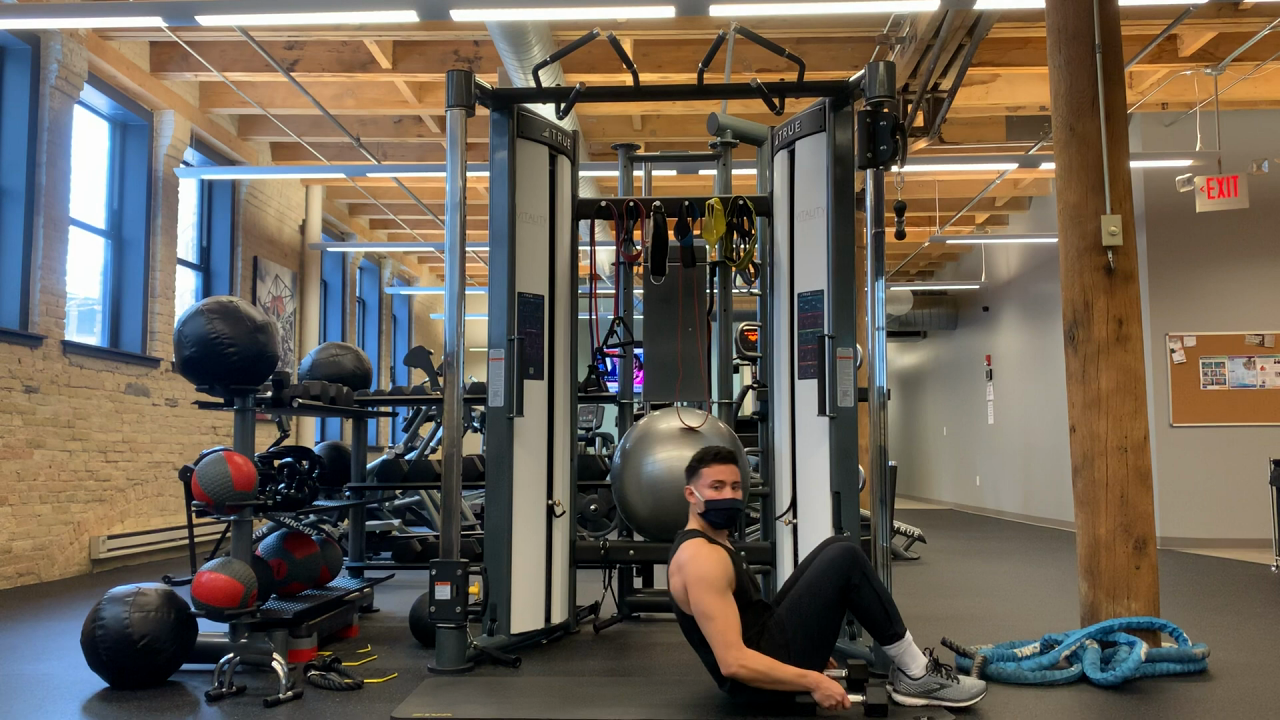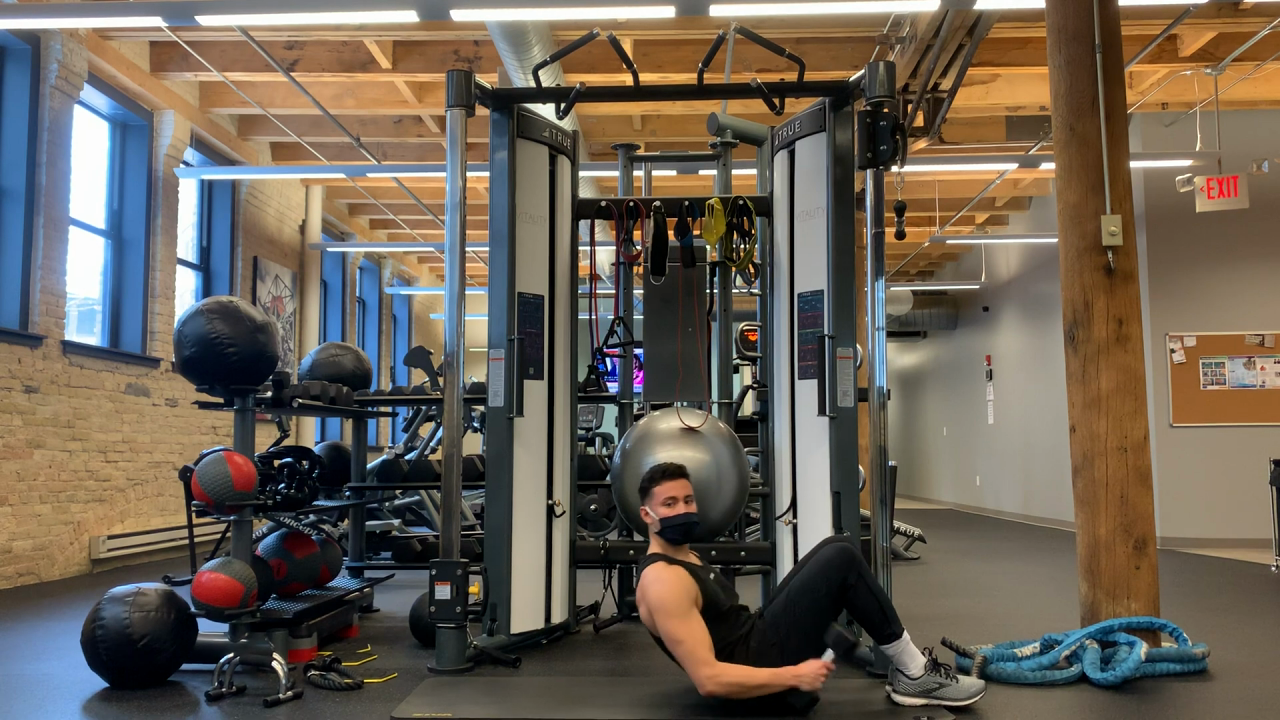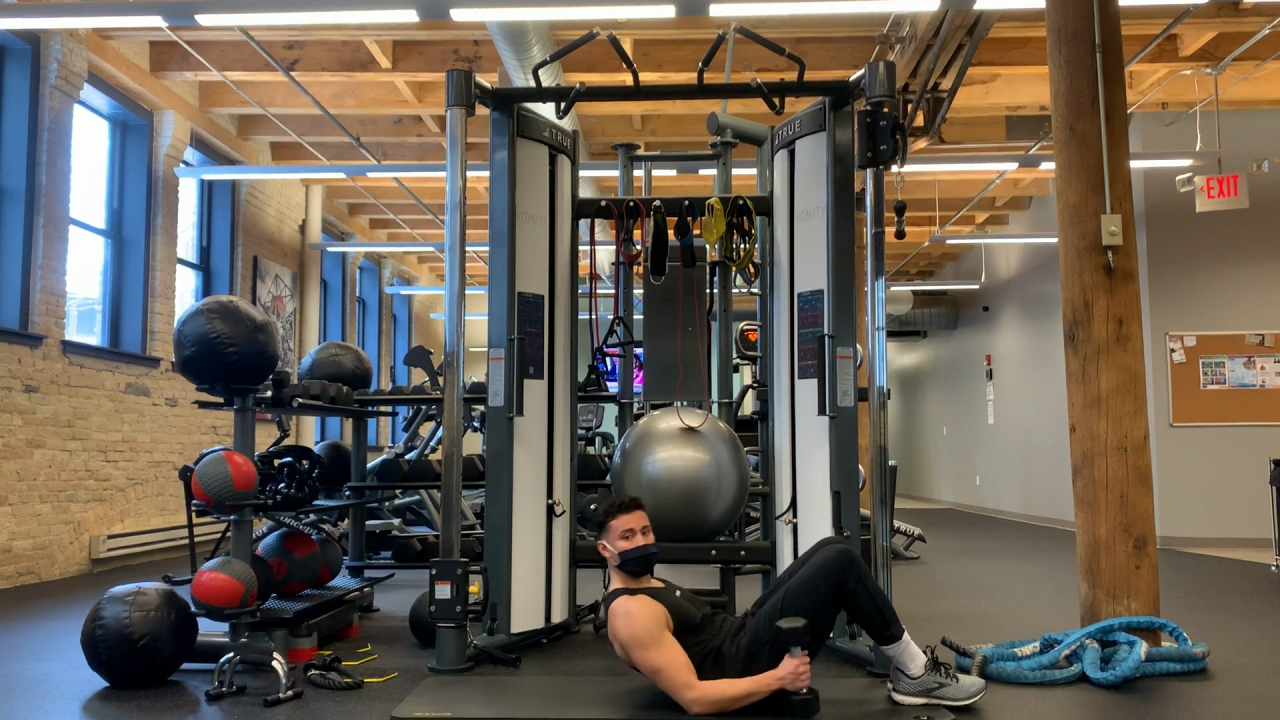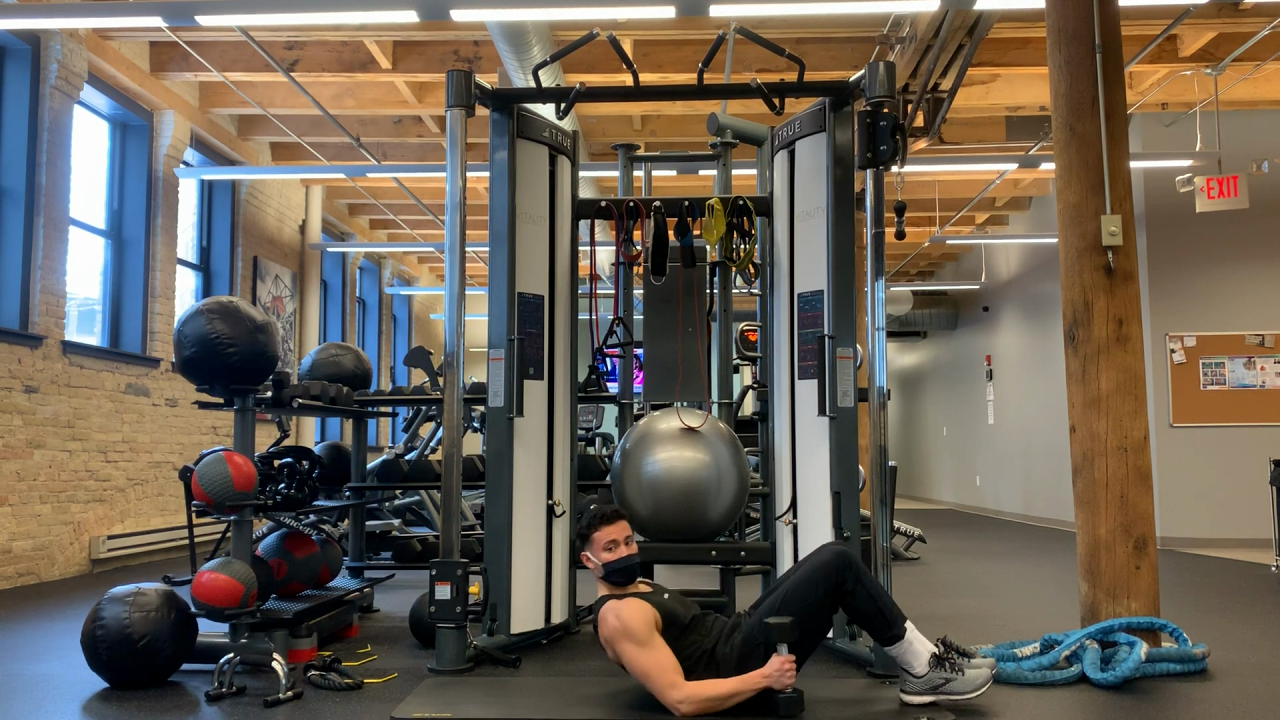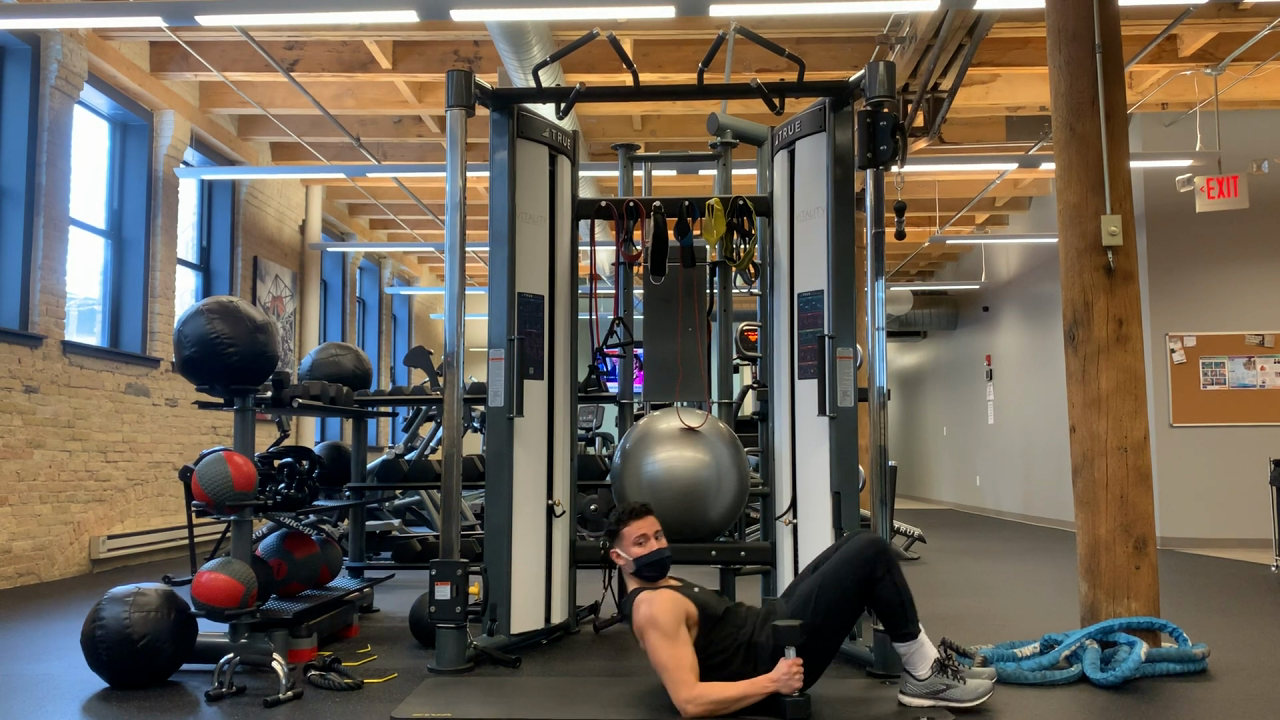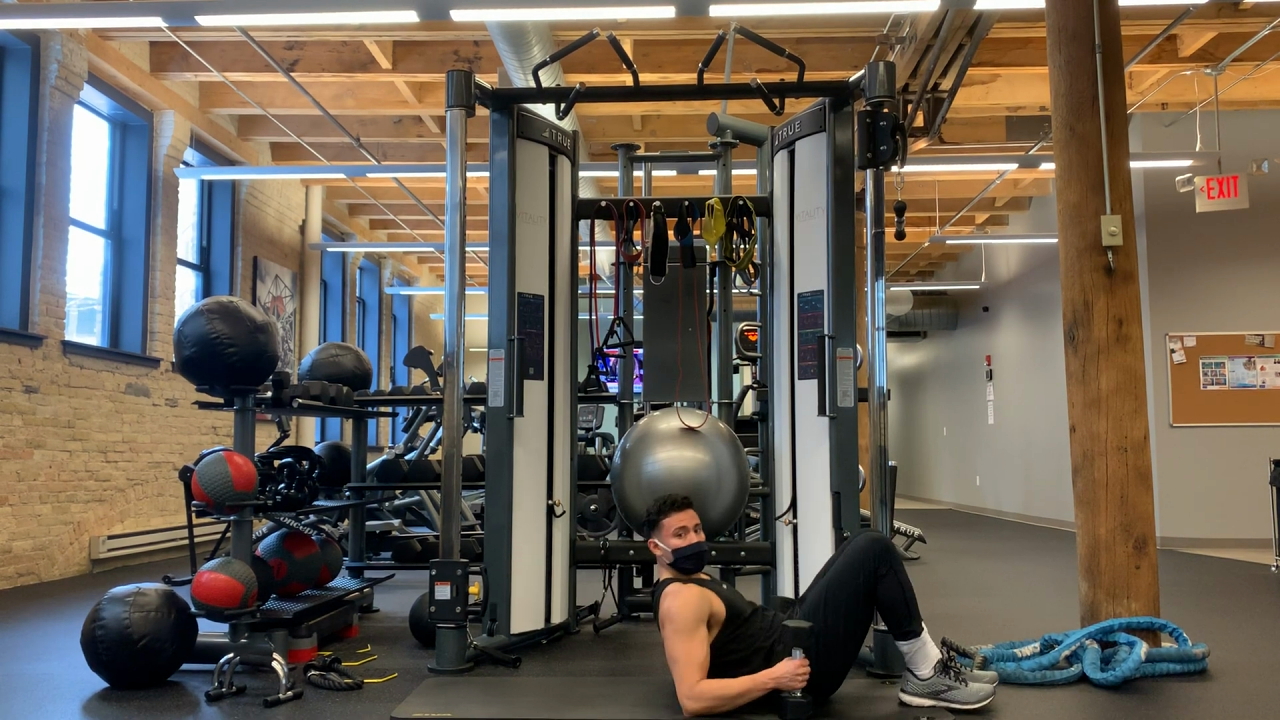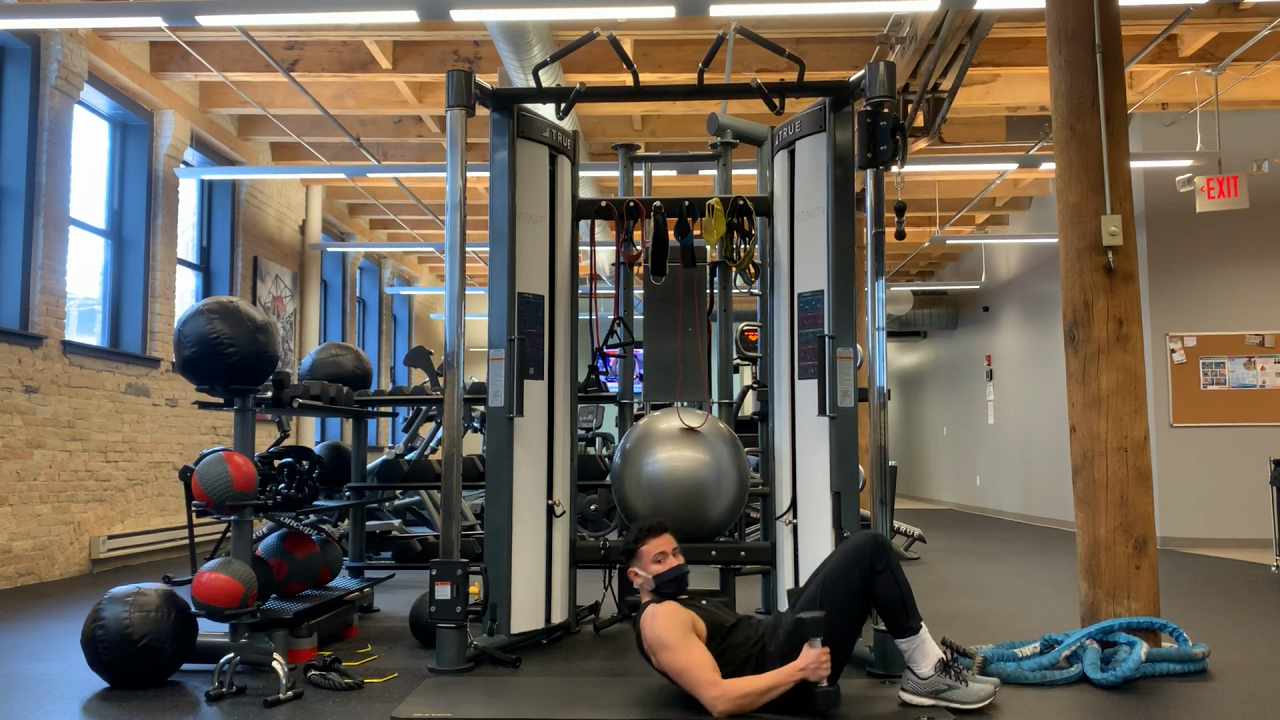
dt=0.3s
person 1, frame 1
left shoulder: (712, 543)
right shoulder: (700, 558)
right elbow: (732, 662)
left wrist: (813, 653)
right wrist: (813, 682)
left hip: (770, 650)
right hip: (761, 683)
left knee: (839, 550)
right knee: (846, 560)
left ankle: (910, 667)
right ankle: (915, 675)
person 1, frame 2
left shoulder: (682, 558)
right shoulder: (663, 581)
right elbow: (707, 679)
right wrist: (793, 674)
left hip: (756, 642)
right hip: (762, 668)
left knee: (837, 548)
right knee: (841, 561)
left ankle: (909, 666)
right ankle: (914, 675)
person 1, frame 3
left shoulder: (646, 583)
right shoulder: (629, 615)
right elbow: (695, 699)
right wrist: (778, 677)
right hip: (757, 658)
left knee: (833, 551)
right knee: (840, 563)
left ankle: (911, 662)
right ankle: (916, 675)
person 1, frame 4
left shoulder: (638, 589)
right shoulder: (620, 617)
right wrist: (764, 677)
left hip: (739, 633)
right hip: (750, 661)
left knee: (833, 557)
right knee: (838, 565)
left ankle: (924, 655)
right ankle: (921, 672)
person 1, frame 5
left shoulder: (660, 586)
right shoulder: (654, 608)
right wrist: (771, 682)
left hip: (772, 626)
right hip: (783, 653)
left knee: (861, 546)
right knee: (871, 552)
left ankle: (924, 662)
right ankle: (923, 676)
person 1, frame 6
left shoulder: (690, 581)
right shoulder: (682, 600)
right wrist: (774, 678)
right hip: (803, 663)
left knee: (866, 546)
right knee: (875, 551)
left ankle: (929, 665)
right ankle: (926, 677)
person 1, frame 7
left shoulder: (676, 605)
right shoulder: (660, 622)
right wrist: (799, 669)
left hip: (786, 640)
right hip: (792, 671)
left knee: (864, 547)
right knee: (870, 549)
left ankle: (928, 661)
right ankle: (925, 675)
